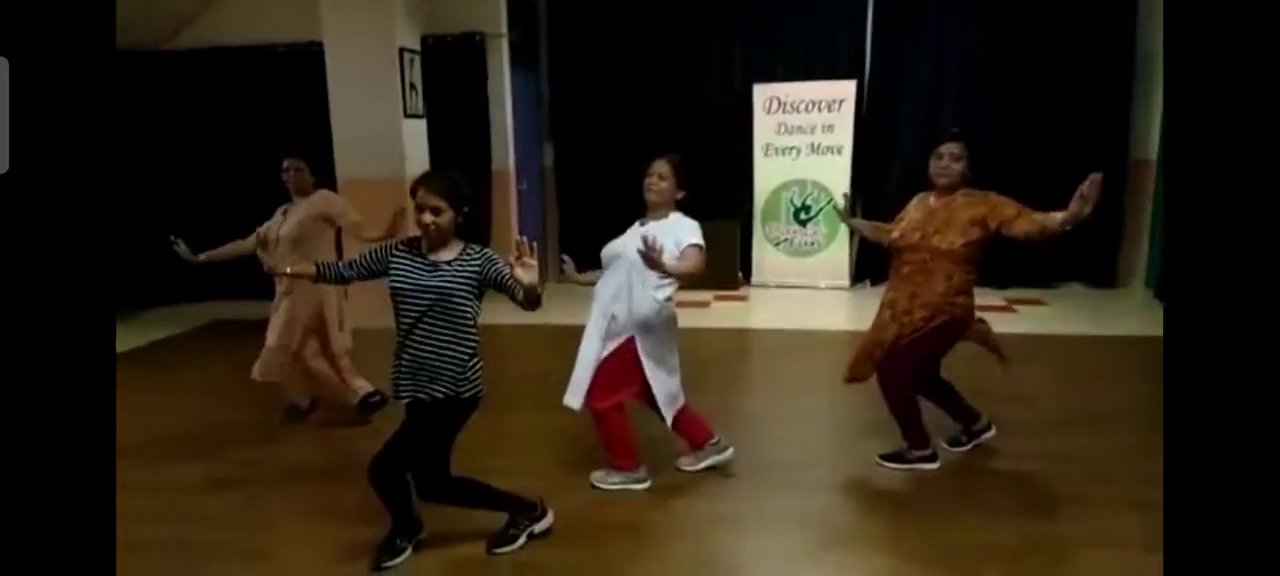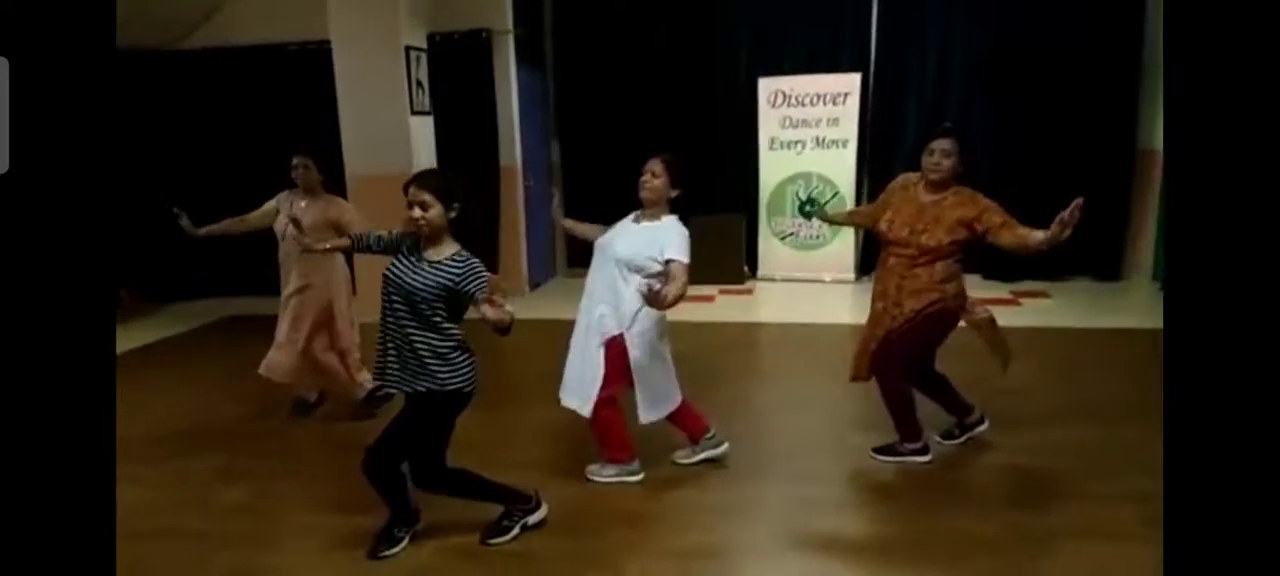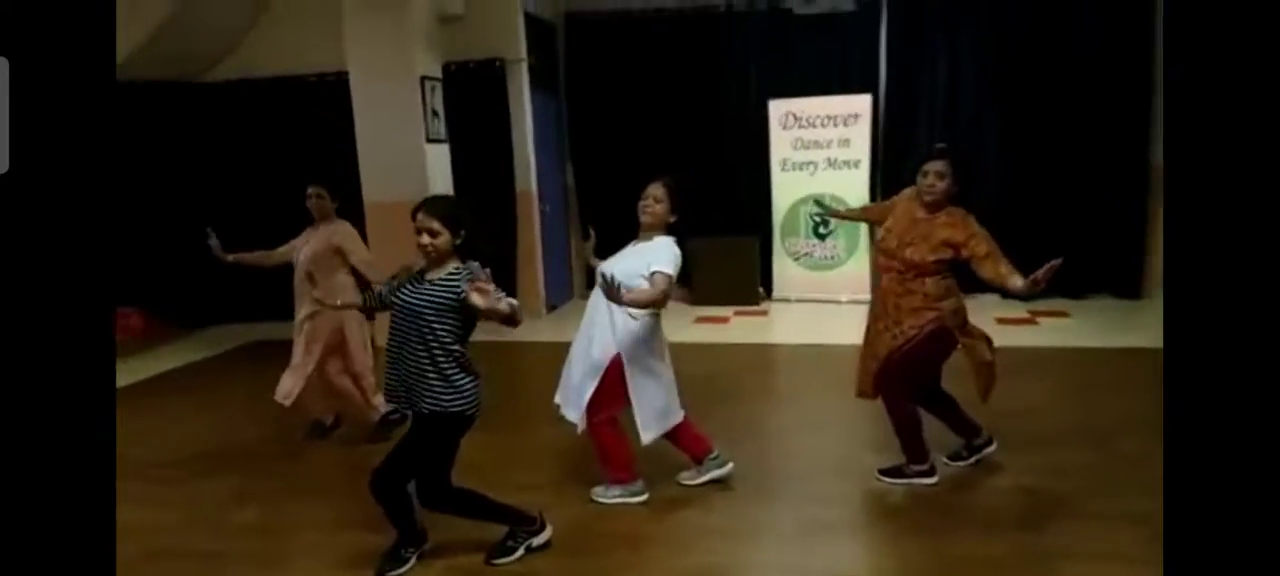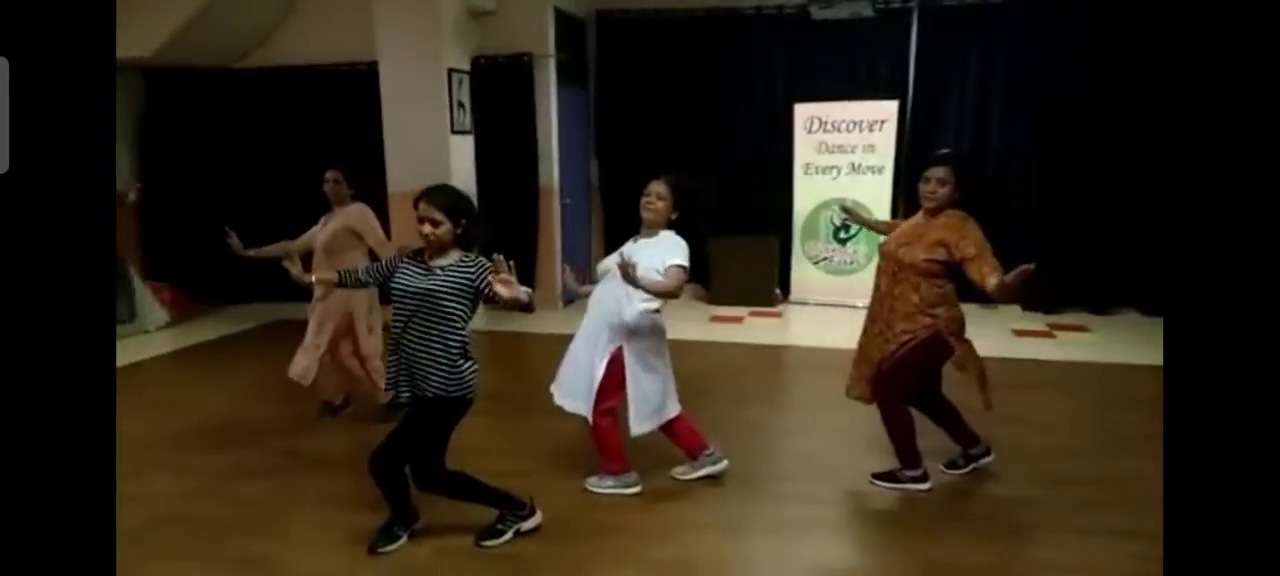
dt=0.3s
person 1, frame 1
left shoulder: (479, 260)
right shoulder: (397, 253)
left elbow: (529, 302)
right elbow: (343, 271)
left wrist: (529, 284)
right wrist: (284, 271)
left hip: (455, 387)
right hip: (418, 385)
left knee: (386, 467)
right knee: (431, 482)
left ankle: (405, 529)
right ankle: (526, 510)
person 1, frame 2
left shoulder: (463, 266)
right shoulder: (406, 243)
left elbow: (502, 322)
right elbow: (370, 241)
left wrist: (497, 316)
right wrist: (323, 246)
left hip: (445, 383)
right hip: (420, 380)
left knee: (379, 459)
right knee: (429, 472)
left ankle: (403, 519)
right ankle: (521, 502)
person 1, frame 3
left shoulder: (466, 276)
right shoulder: (413, 278)
left elbow: (512, 315)
right elbow: (380, 298)
left wrist: (490, 306)
right wrist: (336, 302)
left hip: (449, 403)
right hip: (427, 401)
left knee: (385, 479)
right knee: (435, 492)
left ankle: (409, 539)
right ankle: (526, 524)
person 1, frame 4
left shoulder: (472, 268)
right shoulder: (405, 262)
left elbow: (523, 300)
right elbow: (361, 276)
left wrist: (513, 294)
right wrist: (310, 278)
left hip: (448, 388)
right hip: (419, 385)
left knee: (384, 460)
right knee: (428, 472)
left ankle: (402, 518)
right ankle: (517, 509)
person 2, frame 1
left shoulder: (981, 204)
right shoulder: (919, 202)
left elbow: (1029, 222)
right elbow: (892, 235)
left wrist: (1070, 216)
right wrist: (853, 222)
left hip: (942, 314)
right hip: (905, 309)
left knee: (892, 371)
right knee: (921, 376)
left ankle: (920, 451)
right ankle: (977, 424)
person 2, frame 2
left shoulder: (968, 204)
right shoulder: (903, 186)
left elbow: (1010, 232)
right elbow: (872, 215)
left wrist: (1049, 237)
right wrist: (833, 218)
left hip: (934, 303)
right hip: (895, 299)
left knee: (886, 364)
right knee: (916, 368)
left ankle: (913, 444)
right ankle: (970, 417)
person 2, frame 3
left shoulder: (960, 225)
right shoulder: (908, 200)
left elbow: (992, 262)
right elbow: (880, 212)
left wrist: (1023, 285)
right wrist: (839, 214)
left hip: (933, 320)
right hip: (897, 319)
left knee: (892, 383)
right knee: (921, 387)
left ankle: (919, 467)
right ankle: (978, 439)
person 2, frame 4
left shoulder: (959, 226)
right shoulder: (922, 217)
left elbow: (979, 263)
left wrist: (1000, 286)
right wrist: (865, 222)
left hip: (930, 329)
right hip: (901, 324)
left knee: (887, 389)
right knee: (923, 393)
left ankle: (913, 472)
right ankle: (976, 449)
person 3, frame 1
left shoulder: (684, 226)
right shoulder: (638, 226)
left elbow: (694, 265)
left wrist: (663, 266)
right wrist: (582, 277)
left hip: (640, 329)
right hip: (617, 325)
left knee: (601, 397)
right knee: (656, 394)
left ankle: (628, 469)
right ankle: (709, 444)
person 3, frame 2
left shoulder: (673, 231)
right shoulder: (633, 219)
left elbow: (678, 281)
right elbow: (604, 236)
left wrist: (662, 302)
right wrist: (563, 222)
left hip: (626, 327)
right hip: (607, 320)
left knee: (597, 393)
right knee: (656, 388)
left ankle: (622, 461)
right ankle: (705, 438)
person 3, frame 3
left shoulder: (666, 249)
right shoulder: (638, 245)
left elbow: (659, 293)
left wrist: (622, 298)
right wrist: (593, 260)
left hip: (627, 345)
right hip: (609, 341)
left knee: (596, 413)
right knee: (658, 408)
left ankle: (625, 482)
right ankle: (709, 459)
person 3, frame 4
left shoulder: (673, 244)
right shoulder: (635, 242)
left elbow: (674, 285)
left wrist: (637, 282)
right wrist: (581, 289)
left hip: (629, 339)
right hip: (607, 334)
left knee: (598, 404)
right knee: (656, 402)
left ankle: (619, 474)
right ankle: (704, 455)
person 4, frame 1
left shoulder: (323, 200)
right shoulder: (282, 213)
left elbow: (361, 230)
right elbow: (248, 244)
left wrist: (386, 235)
right wrist: (199, 257)
left hip: (313, 287)
right hip: (291, 290)
left knee: (281, 348)
right knee: (308, 349)
left ankle: (302, 400)
right ankle: (363, 395)
person 4, frame 2
left shoulder: (333, 206)
right shoulder: (284, 200)
right elbow: (246, 222)
right wrist: (199, 231)
left hip: (321, 284)
right hip: (296, 285)
left knee: (291, 343)
right knee: (318, 344)
left ankle: (310, 394)
right ankle: (365, 390)
person 4, frame 3
left shoulder: (341, 230)
right shoulder: (309, 234)
left elbow: (367, 265)
right elbow: (274, 257)
right wrist: (228, 257)
left hip: (333, 310)
right hip: (312, 311)
left knee: (304, 369)
right knee: (333, 368)
left ankle: (326, 417)
right ankle: (382, 413)
person 4, frame 4
left shoulder: (358, 212)
right shoulder: (326, 221)
left elbow: (382, 248)
right elbow: (295, 246)
right wrist: (249, 252)
left hip: (349, 293)
right hip: (329, 294)
left knee: (324, 348)
right knee: (343, 349)
left ankle: (336, 397)
